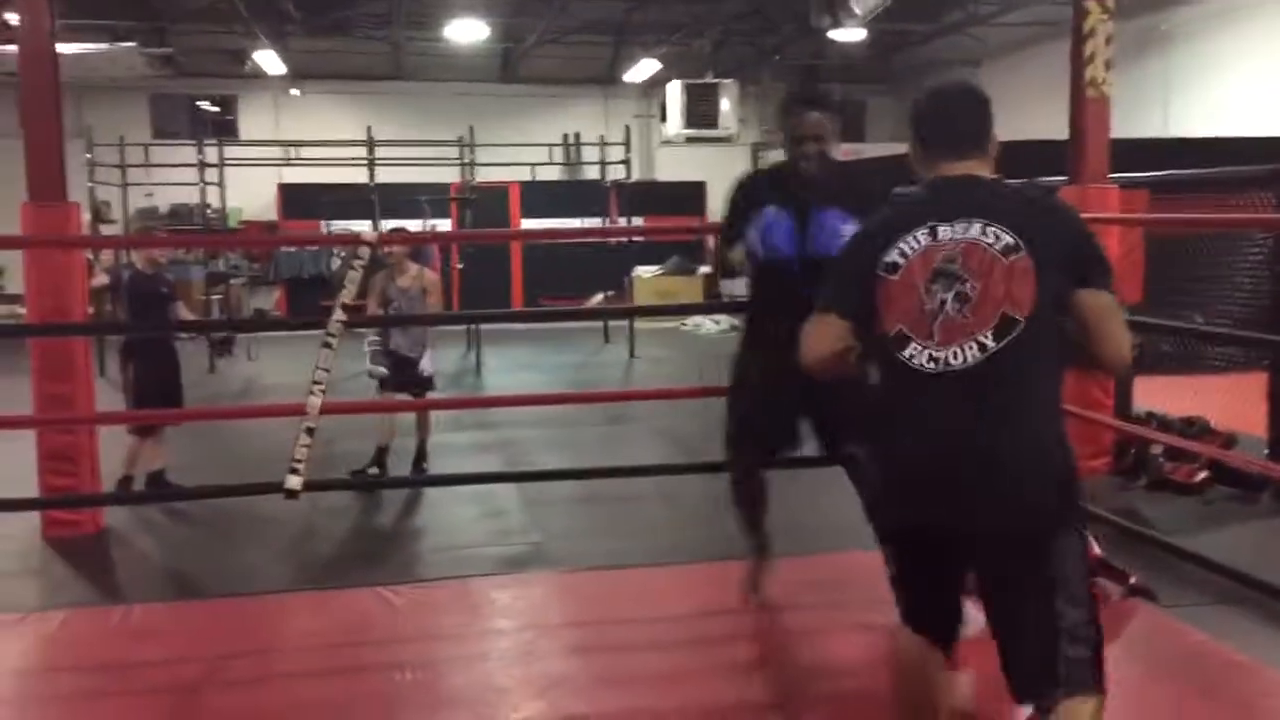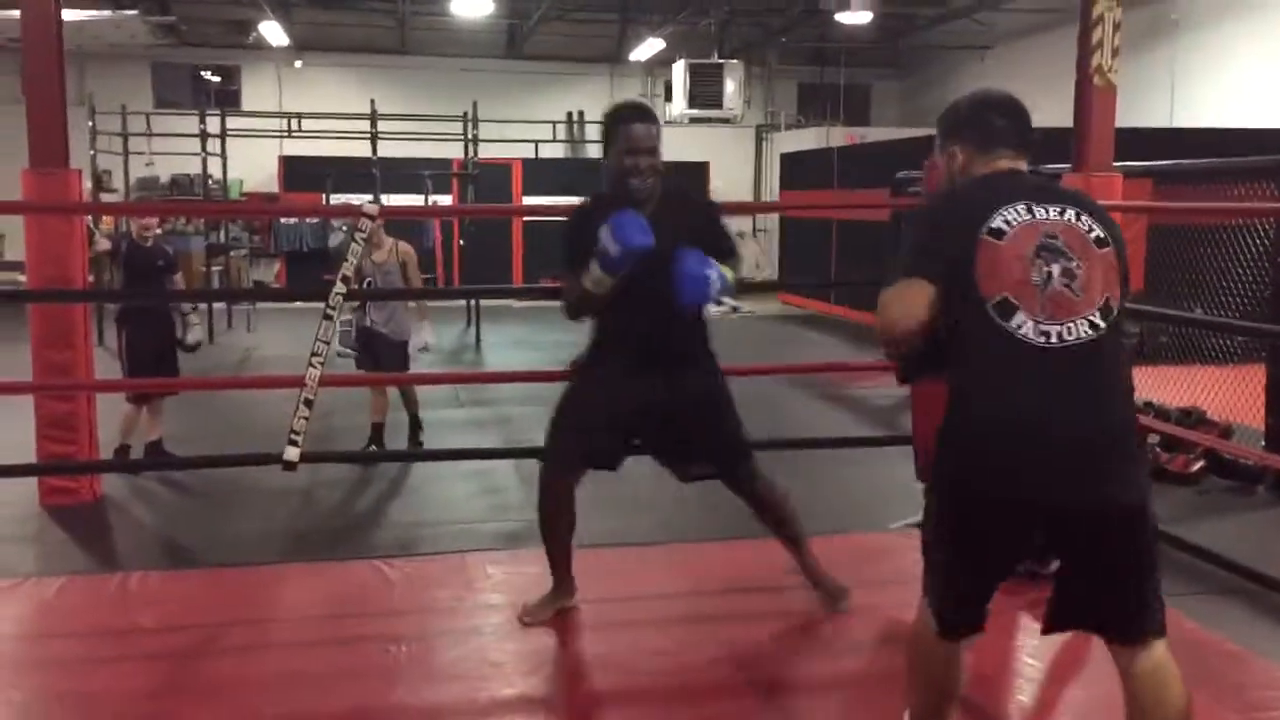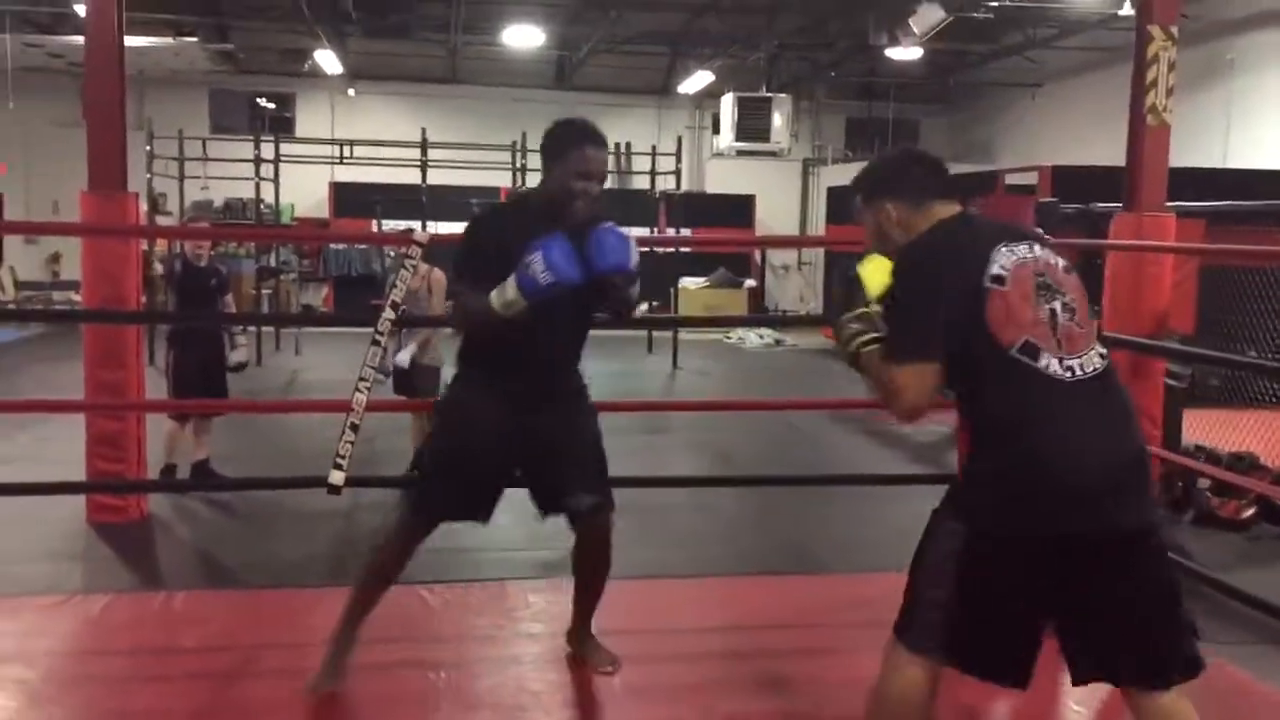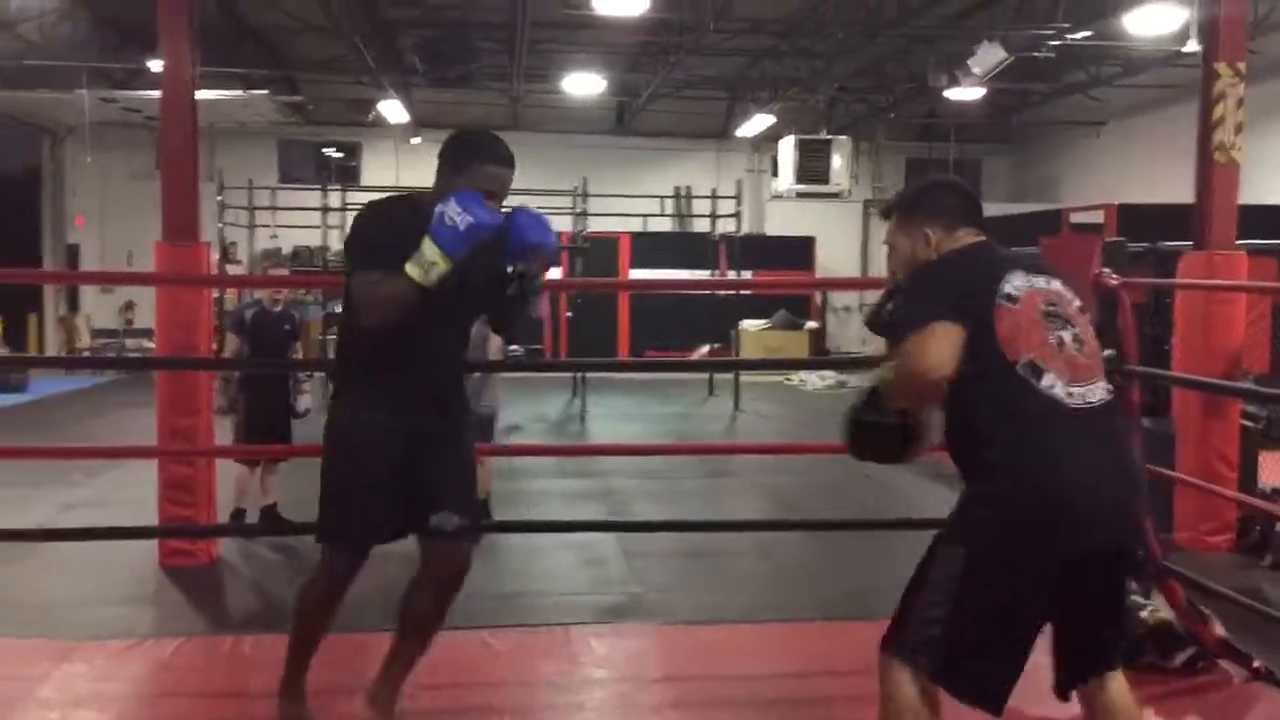
dt=0.4s
person 1, frame 1
left shoulder: (877, 235)
right shoulder: (1052, 222)
left elbow: (819, 353)
right elbow: (1115, 352)
left hip: (911, 474)
right hip: (1022, 476)
left knee: (923, 632)
person 1, frame 2
left shoulder: (948, 212)
right shoulder: (1097, 221)
left elbow: (898, 321)
left wrist: (948, 319)
left hip: (988, 446)
right hip: (1102, 449)
left knee: (945, 609)
right knee: (1139, 640)
person 1, frame 3
left shoulder: (925, 261)
right shoulder: (1030, 244)
left elbow: (907, 398)
left wrist: (864, 343)
left hip: (1021, 478)
right hip: (1119, 473)
left knee: (916, 651)
person 1, frame 4
left shoulder: (942, 277)
right shoulder: (1048, 282)
left elbow: (930, 365)
left wrist: (890, 393)
left hip: (1023, 506)
right hip: (1114, 496)
left knee: (909, 665)
right knee: (1098, 673)
person 2, frame 1
left shoulder: (858, 190)
right shoulder: (756, 190)
right elbow: (728, 259)
right wrist: (749, 251)
right hip: (767, 346)
left knee: (863, 462)
right knee: (745, 462)
right ankle: (759, 548)
person 2, frame 2
left shoulder: (693, 209)
right shoulder: (590, 219)
left elbow: (728, 267)
right elbow: (574, 307)
left wrist: (715, 279)
right wrist: (603, 269)
left hip: (686, 368)
right hip: (613, 365)
left knee: (745, 477)
right knee: (557, 471)
left ankle: (811, 568)
right ankle: (561, 586)
person 2, frame 3
left shoulder: (598, 230)
right shoulder: (495, 226)
left elbow: (620, 309)
right elbow: (463, 318)
left wrist: (624, 281)
right wrist: (518, 291)
left hip: (557, 395)
right hip: (484, 393)
left knee: (595, 522)
right knee: (416, 519)
left ankle: (581, 632)
right ankle: (345, 639)
person 2, frame 4
left shoulder: (490, 237)
right shoulder: (382, 221)
left elbow: (507, 320)
right elbow: (371, 312)
left wrist: (530, 273)
right wrist: (436, 255)
left hip: (443, 409)
right hip: (370, 408)
left knee: (450, 556)
right knee: (341, 559)
person 3, frame 1
left shoulder: (164, 280)
right shoulder: (124, 276)
left elbow: (180, 313)
right elbow: (96, 280)
left hip: (164, 352)
right hip: (137, 354)
left knee: (159, 420)
right knee: (142, 424)
left ankle: (156, 476)
right ankle: (125, 481)
person 3, frame 2
left shoulder: (164, 252)
right shoulder: (121, 245)
left elbow: (178, 287)
right elbow: (98, 244)
left wrist: (191, 319)
left hip: (162, 323)
right hip: (132, 324)
left knee: (159, 391)
right knee: (138, 394)
left ankle: (154, 447)
right ankle: (122, 451)
person 3, frame 3
left shoulder: (218, 272)
right shoulder: (176, 265)
left elbow: (228, 307)
left wrist: (238, 341)
left hip: (212, 343)
right hip: (183, 343)
left knee: (207, 410)
right knee: (180, 411)
left ankle: (201, 466)
right ankle: (168, 469)
person 3, frame 4
left shoulder: (292, 318)
right shoulder: (245, 313)
right elbow: (230, 354)
left hip: (280, 391)
right hip: (252, 390)
left knee: (273, 456)
right knee: (248, 457)
left ankle: (269, 510)
right ankle: (238, 514)
person 4, frame 1
left shoulder: (427, 278)
right shoulder: (380, 279)
right elbow: (371, 314)
left wrist: (429, 354)
right wrist: (373, 345)
left hip: (418, 351)
right hip: (391, 349)
left ankle: (421, 456)
right ankle: (378, 462)
person 4, frame 2
left shoulder: (403, 250)
right shoulder: (359, 254)
left elbow: (416, 289)
left wrist: (424, 326)
left hip: (395, 327)
right hip: (367, 326)
left knee: (402, 381)
left ankle: (416, 426)
right ankle: (376, 439)
person 4, frame 3
left shoulder: (435, 277)
left elbow: (435, 319)
left wrist: (412, 348)
right wrist: (391, 350)
left hip: (426, 355)
right hip: (403, 352)
right knee: (416, 408)
person 4, frame 4
left shoulder: (490, 324)
left elbow: (493, 357)
left wrist: (477, 370)
left hip: (482, 397)
right hip: (465, 393)
left knee: (479, 453)
left ankle: (482, 509)
right ankle: (481, 505)
